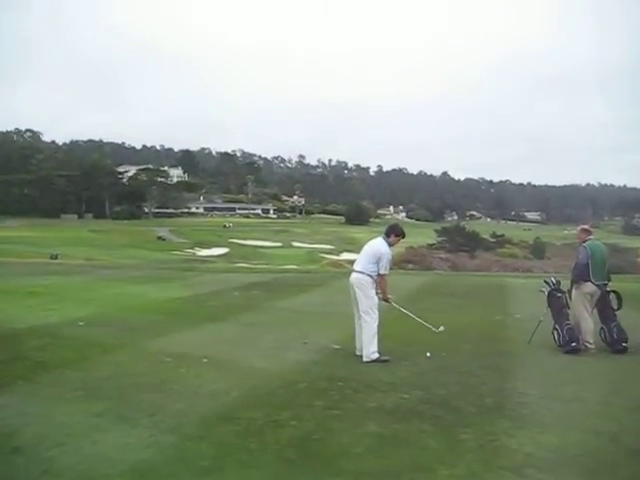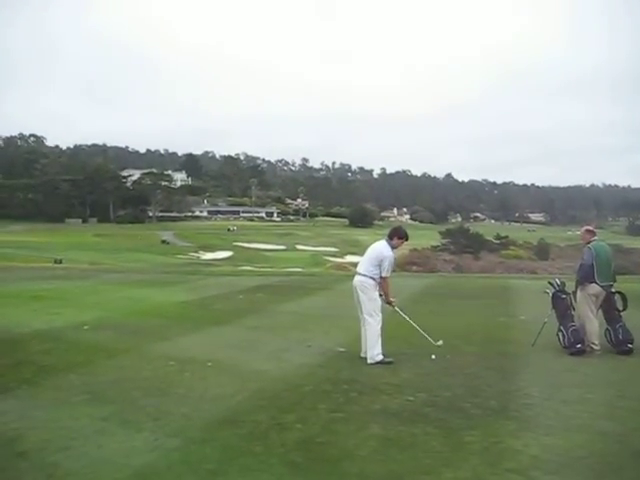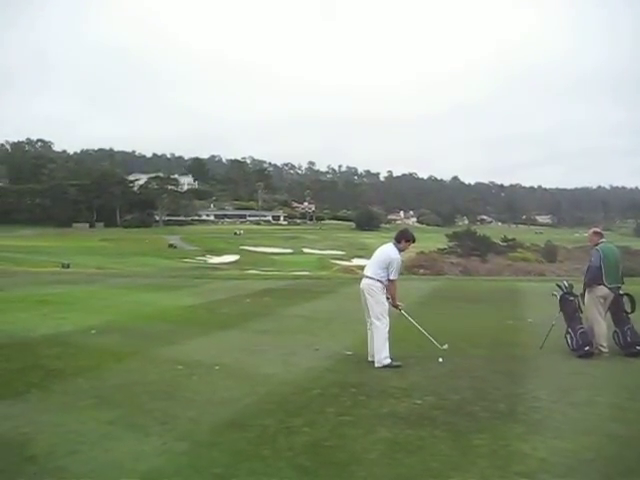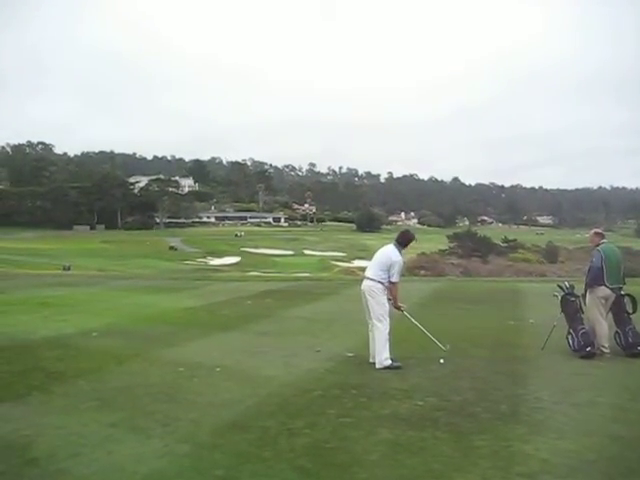
dt=0.3s
person 1, frame 1
left shoulder: (375, 242)
right shoulder: (386, 251)
right elbow: (382, 276)
left wrist: (378, 290)
right wrist: (385, 295)
left hip: (355, 277)
right hip: (364, 281)
left knee: (361, 317)
right knee: (370, 318)
left ankle: (361, 349)
right ankle: (370, 355)
person 1, frame 2
left shoulder: (379, 244)
right shoulder: (388, 254)
right elbow: (384, 279)
left wrist: (381, 292)
right wrist: (387, 298)
left hip: (359, 280)
right hip: (367, 283)
left knee: (366, 319)
right knee: (374, 320)
left ankle: (366, 351)
right ankle: (374, 356)
person 1, frame 3
left shoulder: (386, 247)
right shoulder: (395, 256)
right elbow: (392, 282)
left wrist: (387, 295)
right wrist: (394, 301)
left hip: (366, 283)
right hip: (374, 286)
left knee: (373, 322)
right knee: (381, 323)
left ankle: (374, 355)
right ankle: (382, 360)
person 1, frame 4
left shoulder: (387, 248)
right shoulder: (397, 258)
right elbow: (394, 284)
left wrist: (389, 295)
right wrist: (396, 303)
left hip: (367, 284)
right hip: (376, 288)
left knee: (374, 323)
right knee: (382, 324)
left ankle: (375, 356)
right ankle: (383, 361)
person 2, frame 1
left shoulder: (585, 247)
right shoulder: (602, 247)
left elbow: (580, 265)
right elbow: (606, 266)
left wrist: (574, 280)
right wrist: (605, 281)
left hip: (584, 285)
right hip: (599, 286)
left knee: (583, 315)
right knee: (587, 314)
left ankle: (588, 344)
right ankle: (585, 340)
person 2, frame 2
left shoulder: (590, 248)
right shoulder: (607, 248)
left elbow: (585, 266)
right elbow: (611, 267)
left wrist: (579, 281)
right wrist: (610, 283)
left hip: (589, 286)
right hip: (603, 287)
left knee: (588, 316)
right knee: (591, 315)
left ankle: (594, 345)
right ankle: (591, 341)
person 2, frame 3
left shoulder: (598, 250)
right shoulder: (615, 250)
left elbow: (593, 269)
right elbow: (619, 269)
left wrist: (586, 284)
right wrist: (618, 284)
left hip: (597, 288)
right hip: (612, 289)
left knee: (596, 318)
right knee: (600, 317)
left ankle: (602, 348)
right ankle: (599, 344)
person 2, frame 4
left shoulder: (599, 250)
right shoulder: (616, 250)
left elbow: (594, 269)
right elbow: (621, 270)
left wrist: (588, 285)
right wrist: (620, 285)
left hip: (599, 289)
right hip: (613, 289)
left knee: (597, 319)
right knee: (601, 318)
left ankle: (603, 348)
right ankle: (601, 344)
